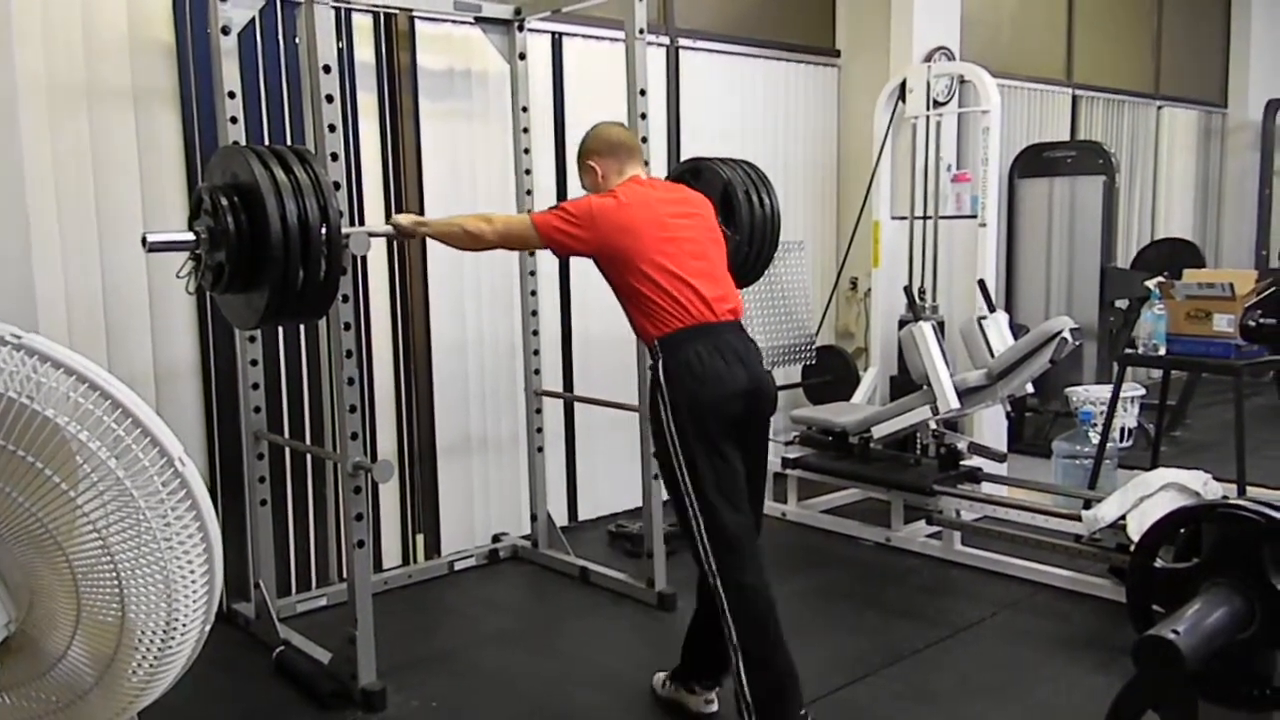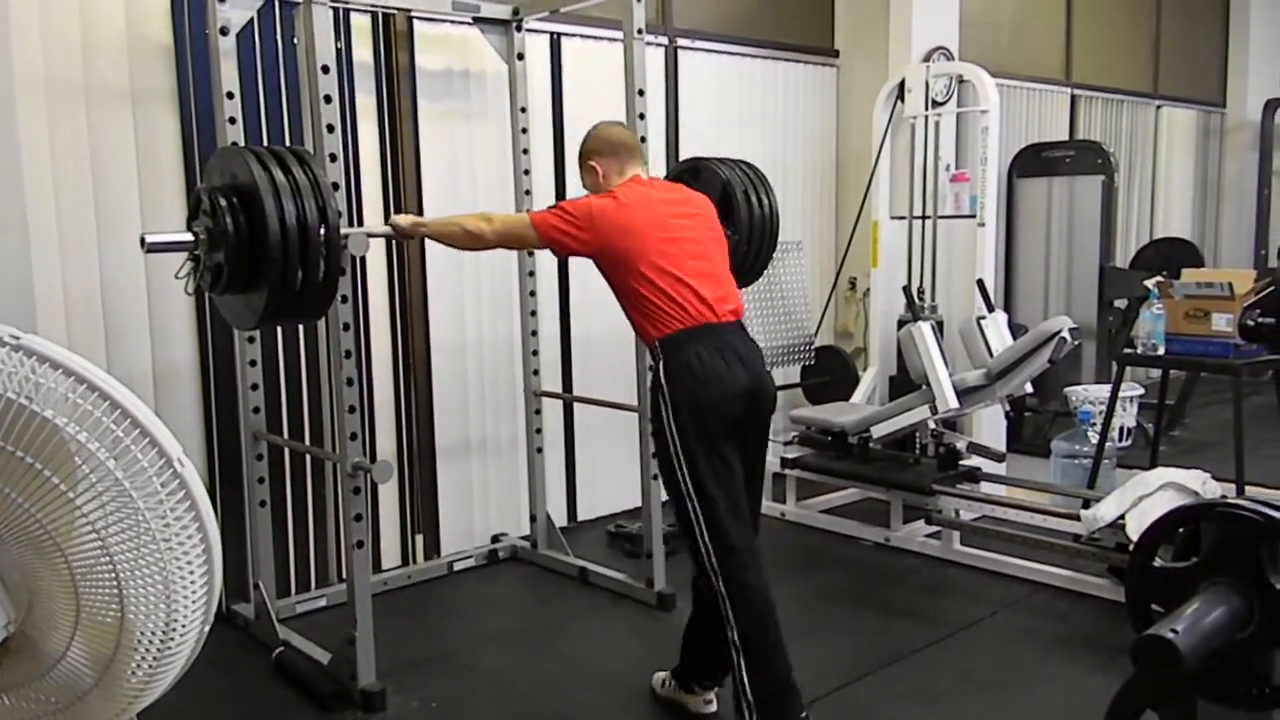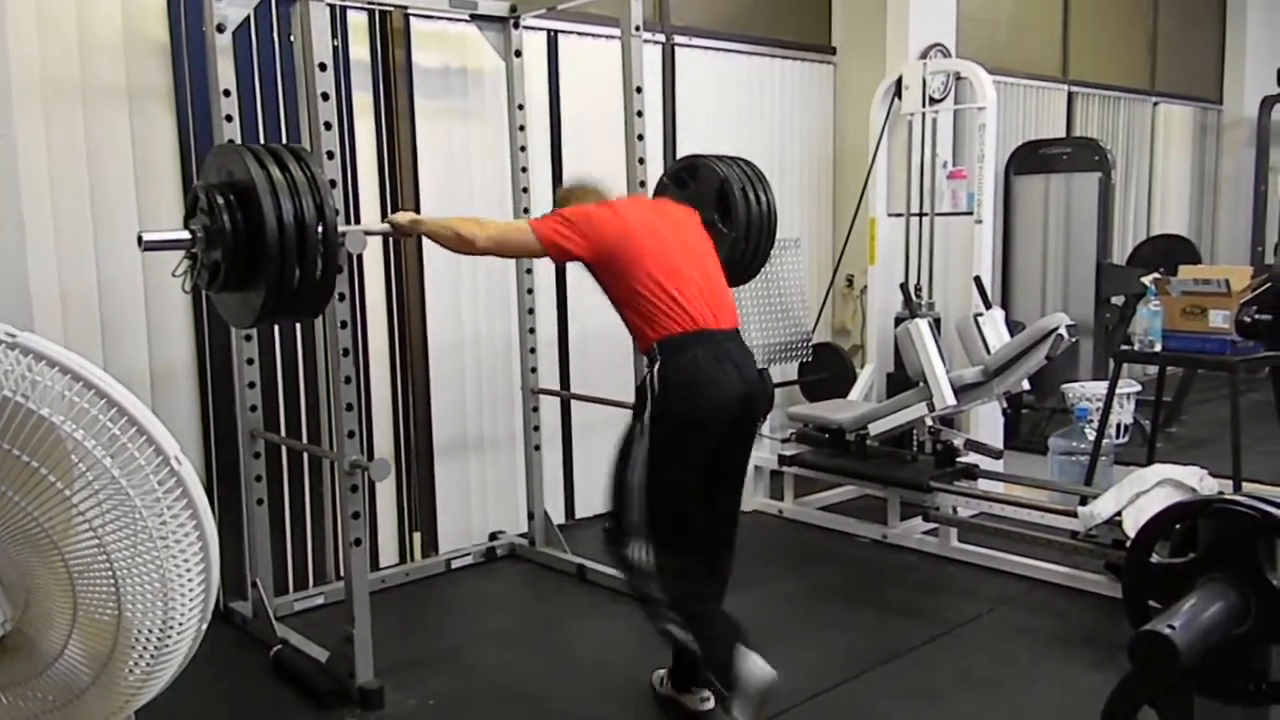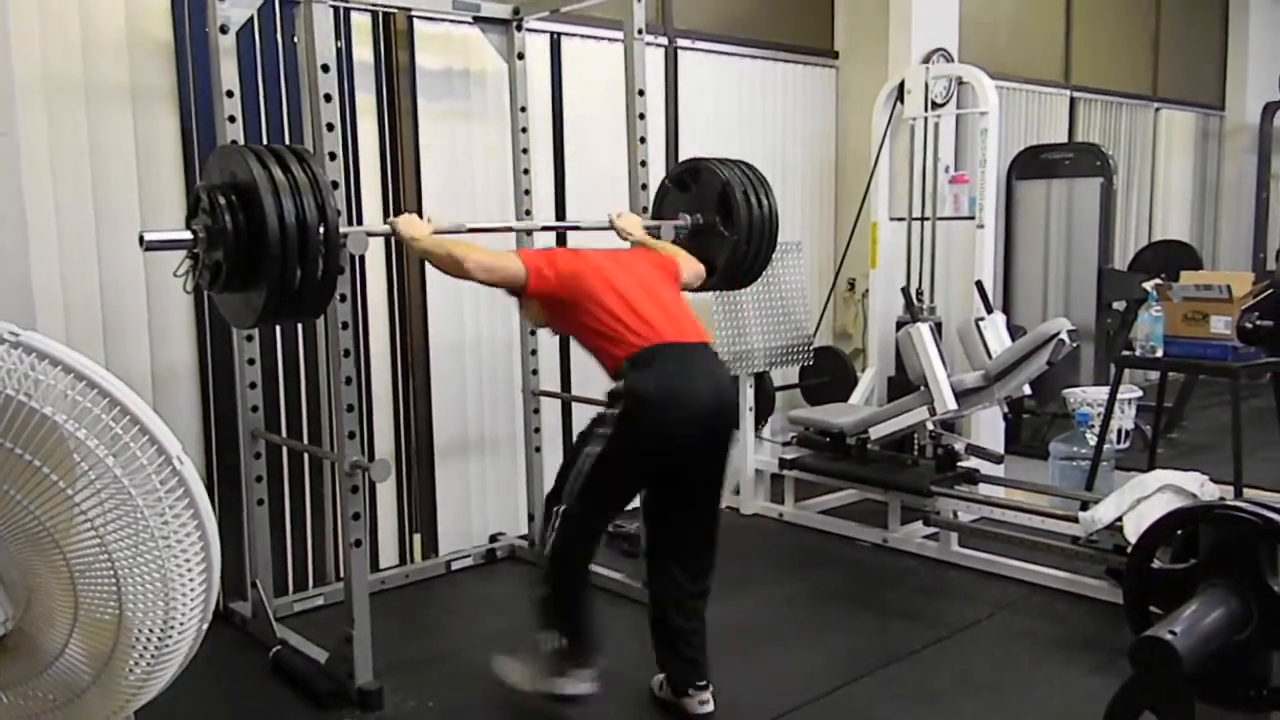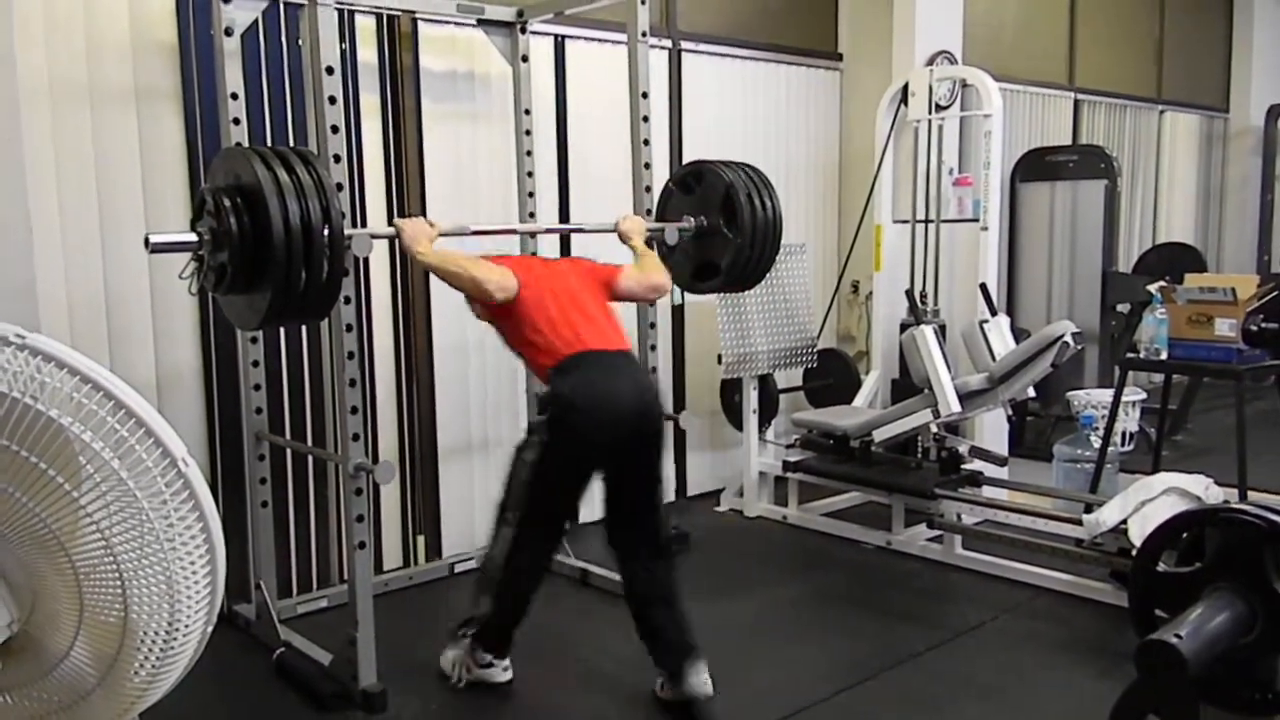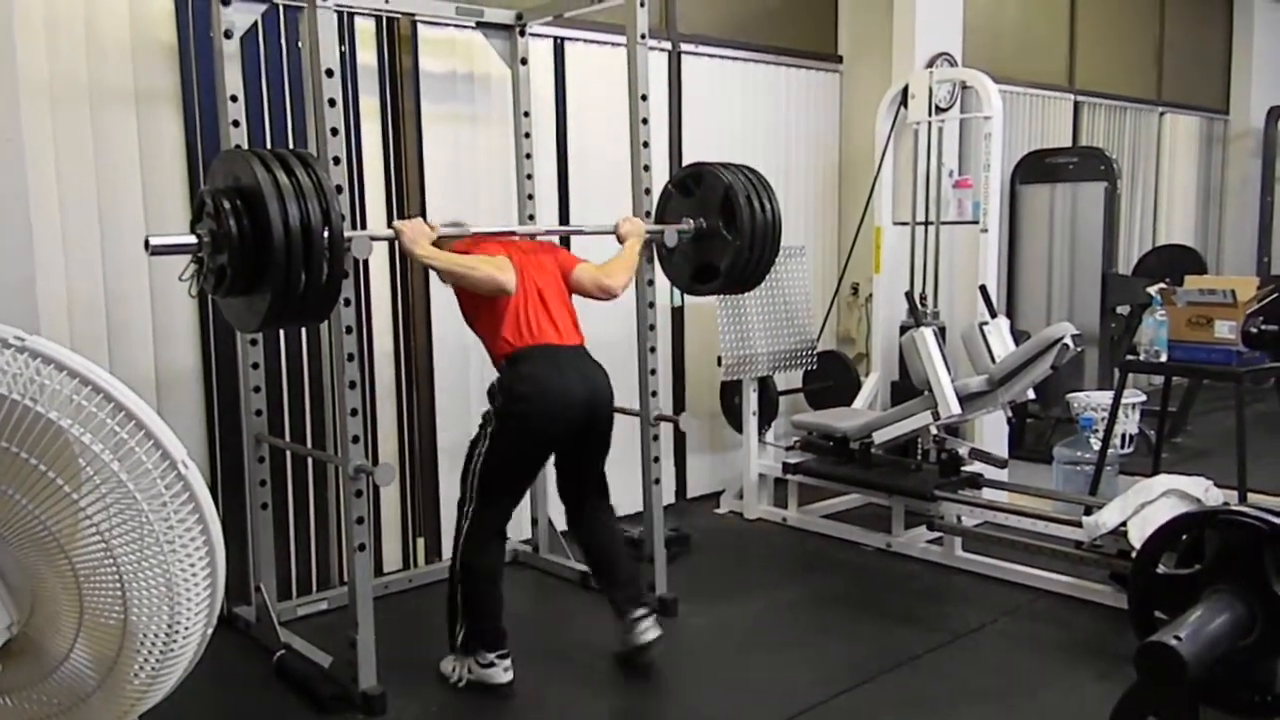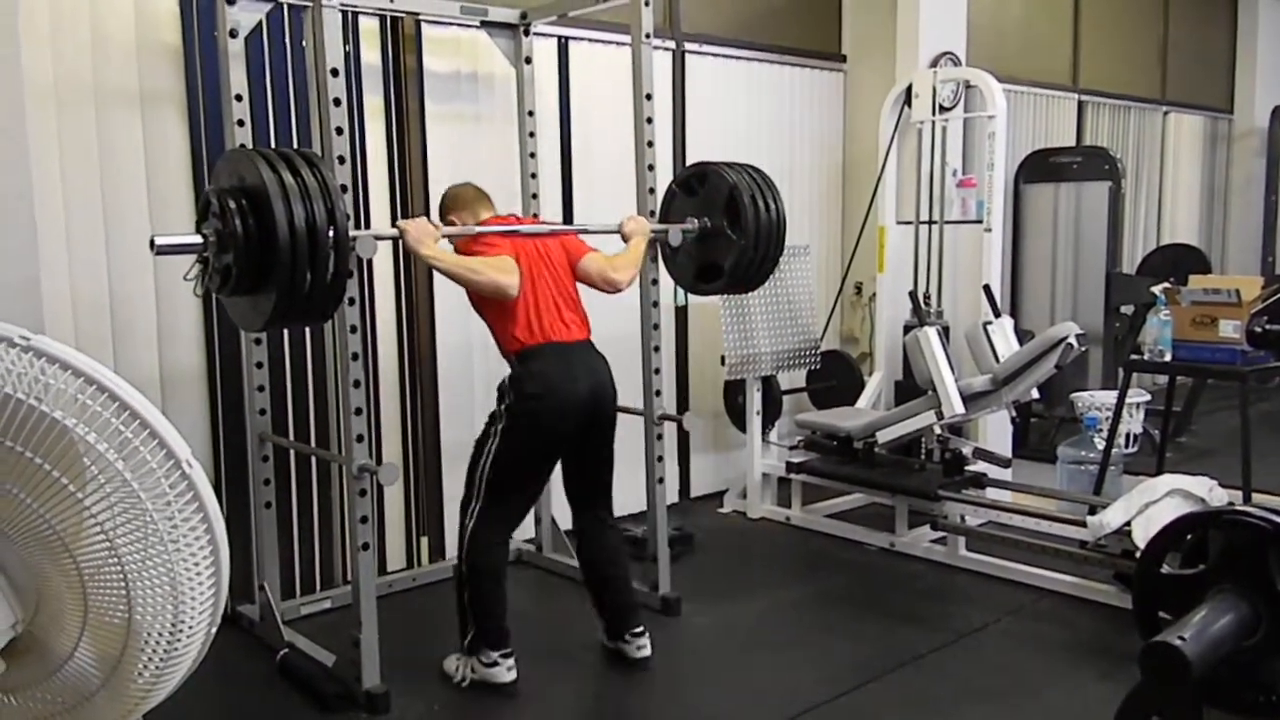
dt=0.2s
person 1, frame 1
left shoulder: (600, 213)
right shoulder: (695, 201)
left elbow: (489, 232)
left wrist: (419, 224)
left hip: (692, 374)
right hip: (746, 362)
left knee: (727, 552)
right knee: (732, 539)
person 1, frame 2
left shoulder: (600, 212)
right shoulder: (695, 201)
left elbow: (485, 232)
left wrist: (418, 226)
left hip: (693, 374)
right hip: (748, 363)
left knee: (724, 554)
right knee: (729, 538)
person 1, frame 3
left shoulder: (588, 223)
right shoulder: (676, 212)
left elbow: (481, 237)
left wrist: (417, 224)
left hip: (687, 377)
right hip: (743, 371)
left knee: (639, 537)
right knee: (707, 536)
left ankle: (732, 661)
person 1, frame 4
left shoulder: (550, 270)
right shoulder: (632, 258)
left elbow: (478, 264)
right elbow: (695, 270)
left wrist: (417, 238)
right wrist: (639, 237)
left hip: (658, 390)
right hip: (714, 383)
left knee: (570, 519)
right knee: (685, 543)
left ankle: (570, 663)
person 1, frame 5
left shoulder: (493, 271)
right shoulder: (577, 269)
left elbow: (494, 287)
right elbow: (657, 284)
left wrist: (423, 251)
right wrist: (636, 239)
left hip: (580, 397)
right hip: (638, 389)
left knee: (524, 529)
right knee: (638, 535)
left ankle: (485, 655)
right ankle: (685, 664)
person 1, frame 6
left shoulder: (466, 253)
right shoulder: (544, 248)
left elbow: (501, 281)
right elbow: (610, 285)
left wrist: (423, 251)
right wrist: (632, 242)
left hip: (534, 386)
right hip: (590, 379)
left knee: (481, 517)
right knee: (591, 505)
left ankle: (486, 654)
right ankle: (637, 615)
person 1, frame 7
left shoulder: (477, 241)
right shoulder: (554, 234)
left elbow: (506, 285)
right elbow: (616, 277)
left wrist: (428, 249)
right wrist: (638, 238)
left hip: (543, 383)
right hip: (596, 374)
left knee: (486, 516)
right knee: (593, 508)
left ankle: (490, 653)
right ankle: (627, 630)
